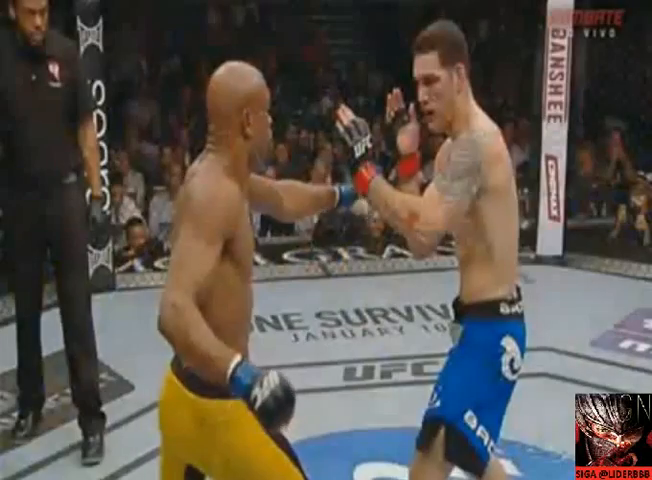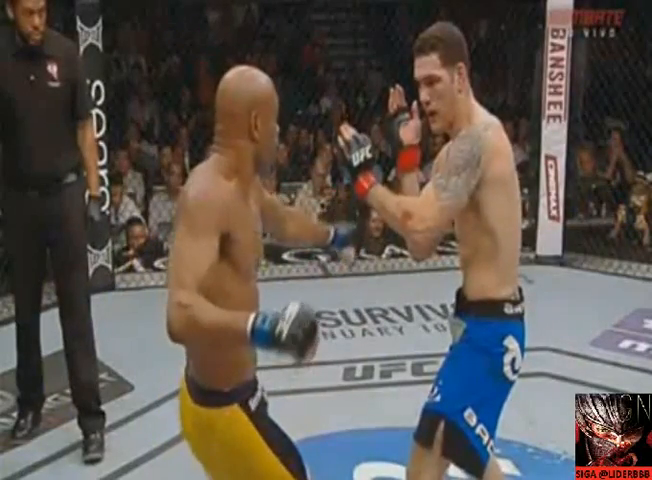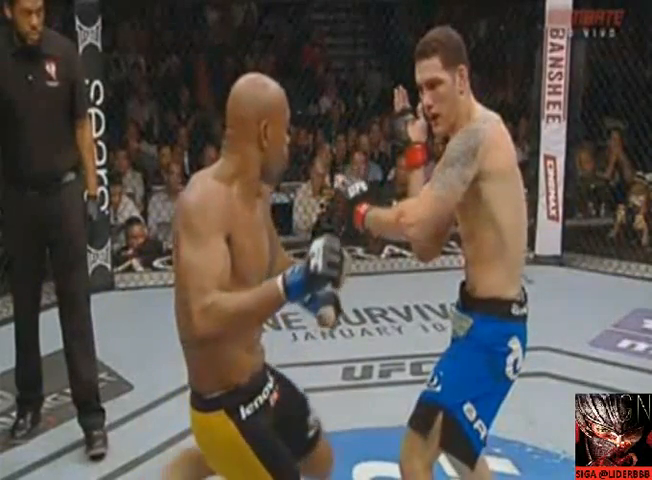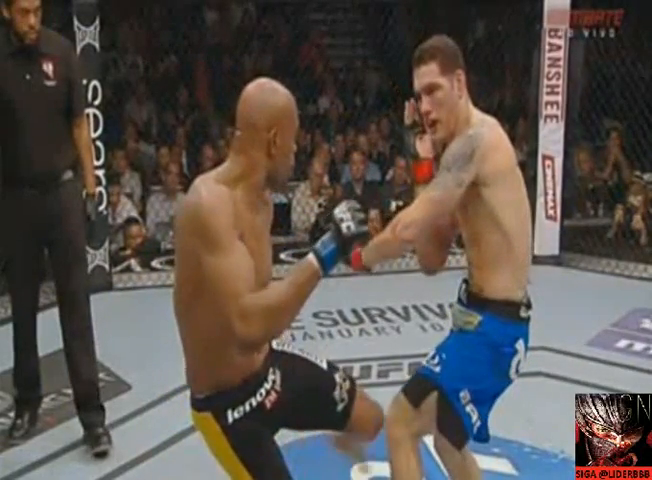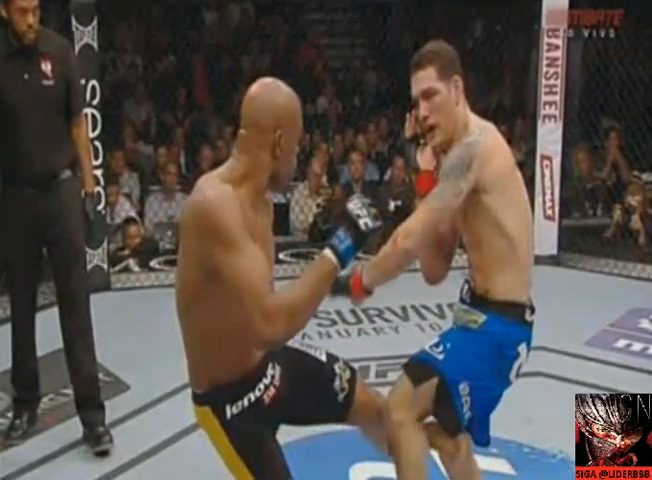
dt=1s
person 1, frame 1
left shoulder: (66, 53)
left elbow: (85, 128)
left wrist: (95, 191)
left hip: (65, 192)
left knee: (77, 308)
left ankle: (91, 417)
person 1, frame 2
left shoulder: (66, 52)
left elbow: (84, 127)
left wrist: (94, 192)
left hip: (64, 191)
left knee: (76, 307)
left ankle: (90, 415)
person 1, frame 3
left shoulder: (64, 52)
left elbow: (82, 125)
left wrist: (92, 189)
left hip: (63, 191)
left knee: (75, 304)
left ankle: (91, 414)
person 1, frame 4
left shoulder: (61, 50)
left elbow: (79, 122)
left wrist: (90, 186)
left hip: (62, 190)
left knee: (75, 301)
left ankle: (91, 411)
person 1, frame 5
left shoulder: (59, 49)
left elbow: (78, 122)
left wrist: (89, 186)
left hip: (61, 189)
left knee: (76, 302)
left ankle: (91, 411)
person 2, frame 1
left shoulder: (477, 142)
right shoulder: (453, 147)
left elbow: (424, 227)
right elbow: (422, 244)
left wrist: (364, 169)
right wrist: (407, 159)
left hip: (490, 329)
right hip: (488, 323)
person 2, frame 2
left shoulder: (478, 138)
right shoulder: (455, 149)
left elbow: (421, 225)
right elbow: (421, 245)
left wrist: (364, 176)
right wrist: (407, 153)
left hip: (489, 327)
right hip: (485, 321)
person 2, frame 3
left shoulder: (477, 135)
right shoulder: (465, 145)
left elbow: (413, 222)
right elbow: (426, 247)
left wrist: (361, 209)
right wrist: (415, 153)
left hip: (490, 327)
right hip: (486, 318)
person 2, frame 4
left shoulder: (476, 139)
right shoulder: (465, 150)
left elbow: (408, 228)
right elbow: (431, 259)
left wrist: (361, 256)
left hip: (493, 325)
right hip: (487, 316)
left knee: (400, 427)
right knee: (449, 442)
person 2, frame 5
left shoulder: (474, 146)
right shoulder: (460, 158)
left elbow: (409, 239)
right elbow: (434, 270)
left wrist: (359, 282)
left hip: (496, 325)
right hip: (487, 317)
left knee: (400, 409)
person 3, frame 1
left shoulder: (222, 175)
right shoulder: (213, 192)
left elbow: (283, 200)
right elbow: (174, 313)
left wrist: (341, 194)
right wrist: (242, 375)
right hip: (213, 406)
person 3, frame 2
left shoulder: (244, 184)
right shoulder: (207, 194)
left elbow: (283, 222)
right elbow: (181, 315)
left wrist: (333, 235)
right wrist: (262, 328)
left hip: (229, 394)
right hip: (222, 406)
person 3, frame 3
left shoulder: (257, 193)
right shoulder: (205, 201)
right elbow: (204, 319)
left wrist: (312, 293)
right wrist: (291, 284)
left hip: (259, 379)
right hip: (225, 405)
person 3, frame 4
left shoulder: (260, 197)
right shoulder: (209, 205)
right elbow: (247, 324)
right wrist: (324, 254)
left hip: (269, 364)
right hip: (227, 400)
left knee: (369, 421)
left ankle: (341, 439)
person 3, frame 5
left shoulder: (259, 197)
right shoulder: (215, 204)
right elbow: (270, 324)
right wrist: (339, 250)
left hip: (270, 363)
right hip: (229, 395)
left knee: (373, 409)
